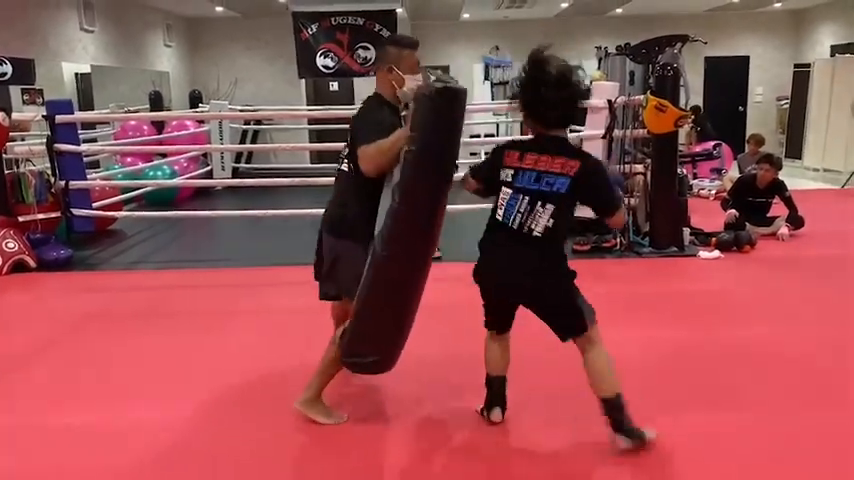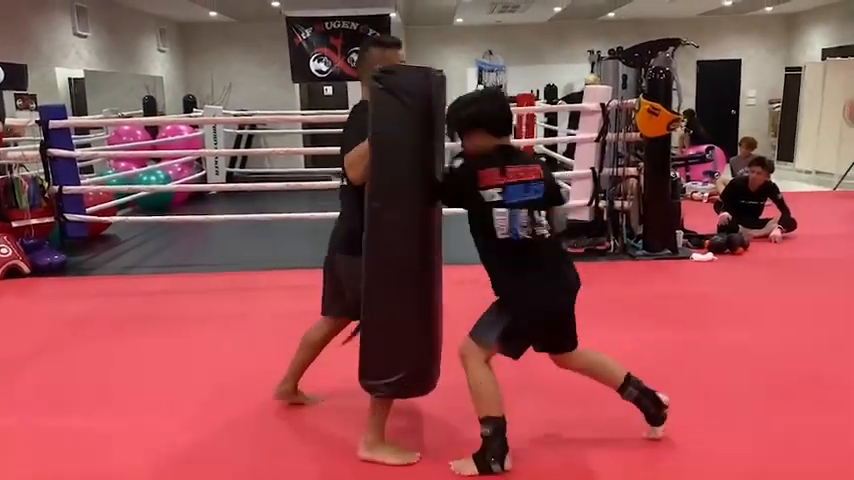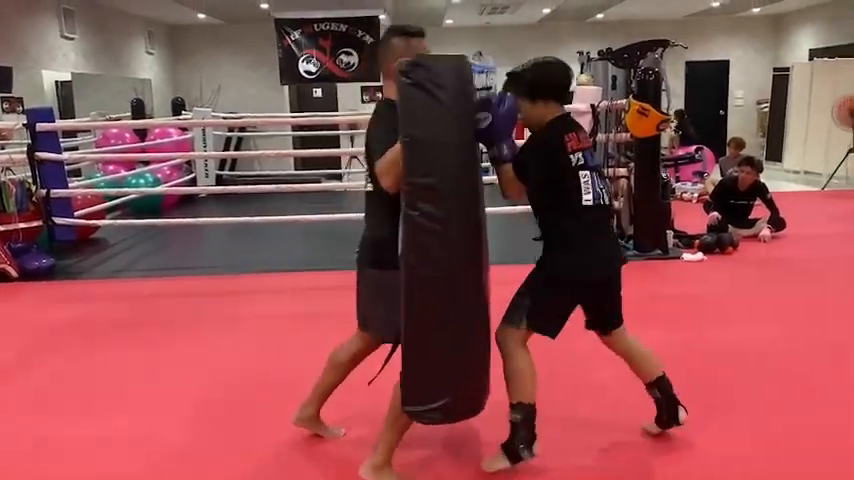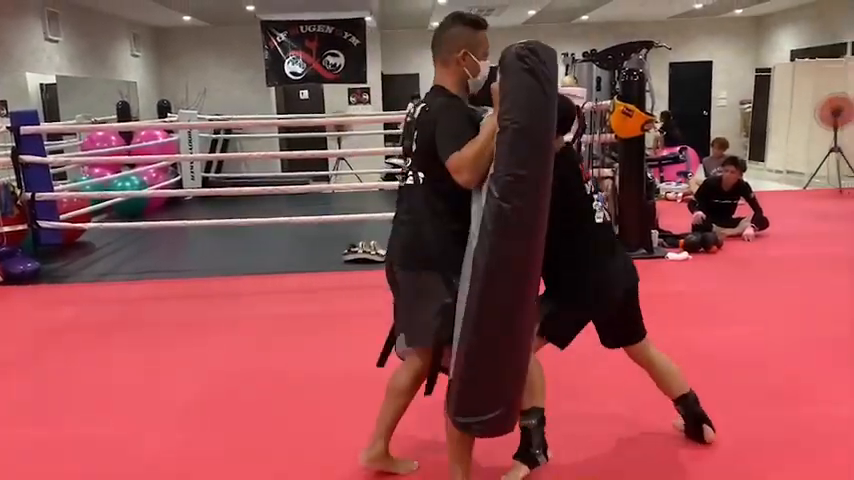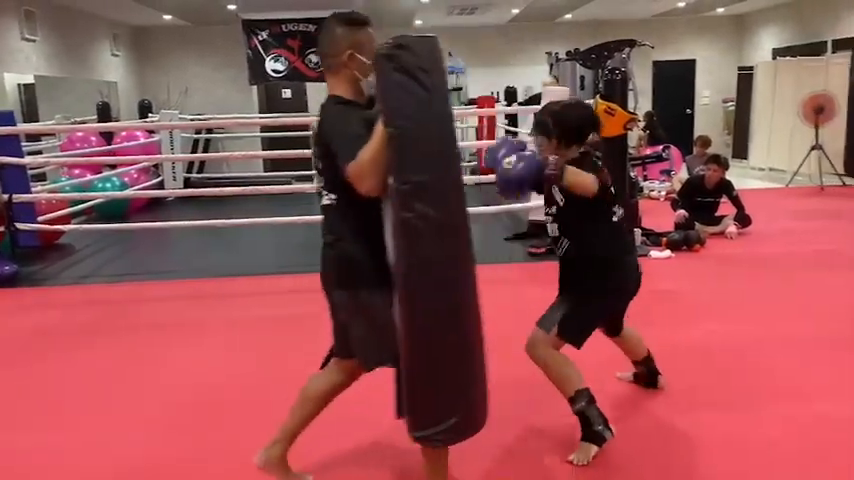
dt=0.4s
person 1, frame 1
left shoulder: (384, 112)
right shoulder: (376, 115)
left elbow: (385, 165)
right elbow: (370, 164)
right wrist: (411, 126)
left hip: (348, 224)
right hip: (352, 230)
left knee: (349, 304)
left ankle: (331, 365)
right ankle: (311, 395)
person 1, frame 2
left shoulder: (375, 119)
right shoulder: (364, 120)
right elbow: (355, 171)
left hip: (352, 241)
right hip: (363, 246)
left knee: (334, 320)
left ankle: (288, 385)
right ankle: (373, 441)
person 1, frame 3
left shoulder: (397, 117)
right shoulder: (389, 120)
right elbow: (389, 178)
left hip: (384, 252)
right hip: (394, 258)
left knee: (366, 337)
left ankle: (310, 411)
right ankle: (378, 464)
person 1, frame 4
left shoulder: (429, 107)
right shoulder: (452, 111)
right elbow: (466, 172)
right wrist: (500, 114)
left hip: (411, 250)
right hip: (437, 258)
left knee: (420, 355)
person 1, frame 5
left shoulder: (341, 116)
right shoulder: (345, 119)
left elbow: (372, 178)
right elbow: (368, 181)
right wrist: (389, 117)
left hip: (350, 265)
right hip: (368, 271)
left knee: (347, 365)
person 2, frame 1
left shoulder: (507, 153)
right shoulder: (584, 166)
left elbow: (472, 185)
right elbow: (616, 220)
right wrist: (609, 196)
left hip: (496, 268)
right hip: (545, 274)
left knee: (497, 332)
right knee: (590, 341)
left ankle: (495, 402)
right ankle: (622, 426)
person 2, frame 2
left shoulder: (473, 173)
right shoulder: (536, 168)
right elbow: (553, 205)
left hip: (525, 289)
right hip: (559, 279)
left knee: (474, 352)
right knee: (567, 355)
right ankle: (651, 403)
person 2, frame 3
left shoulder: (546, 138)
right shoulder: (573, 132)
left elbow: (514, 190)
right elbow: (544, 180)
left wrist: (500, 146)
right wrist: (502, 141)
left hip: (569, 259)
right hip: (602, 254)
left knee: (511, 336)
right knee: (613, 333)
left ankle: (521, 441)
right ankle: (669, 407)
person 2, frame 4
left shoulder: (556, 173)
right shoulder: (566, 160)
left hip: (582, 281)
right hip: (617, 272)
right knee: (639, 346)
left ankle: (533, 447)
right ankle: (697, 419)
person 2, frame 5
left shoulder: (581, 166)
right shoulder: (574, 162)
left elbow: (590, 187)
left wrist: (549, 169)
left hip: (600, 276)
right hip: (617, 269)
left knee: (541, 345)
right knee: (611, 328)
left ankle: (594, 426)
right ankle: (649, 372)
